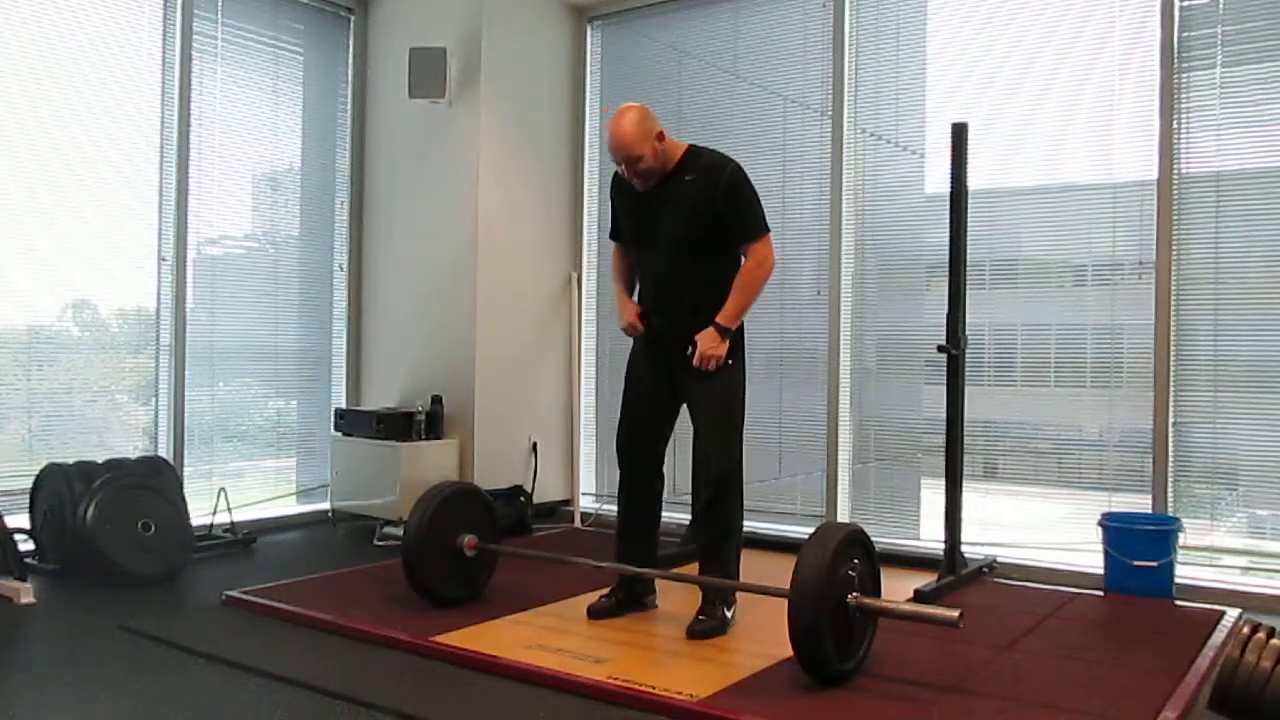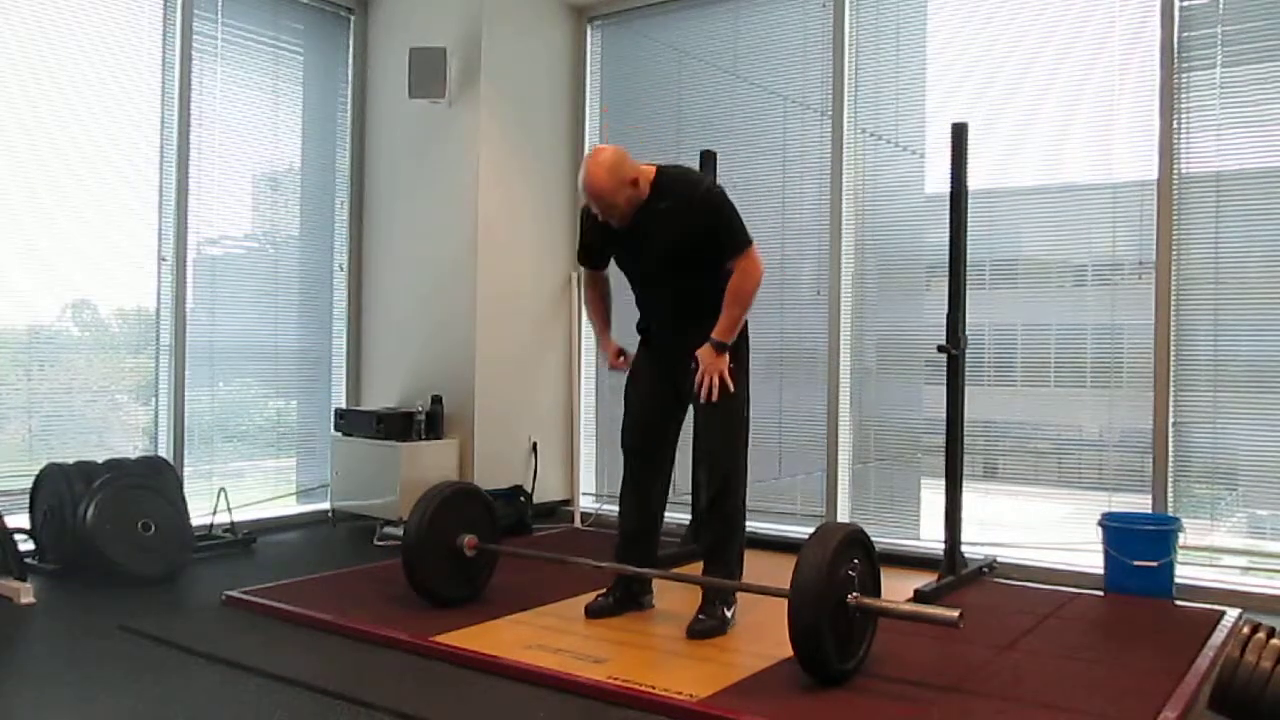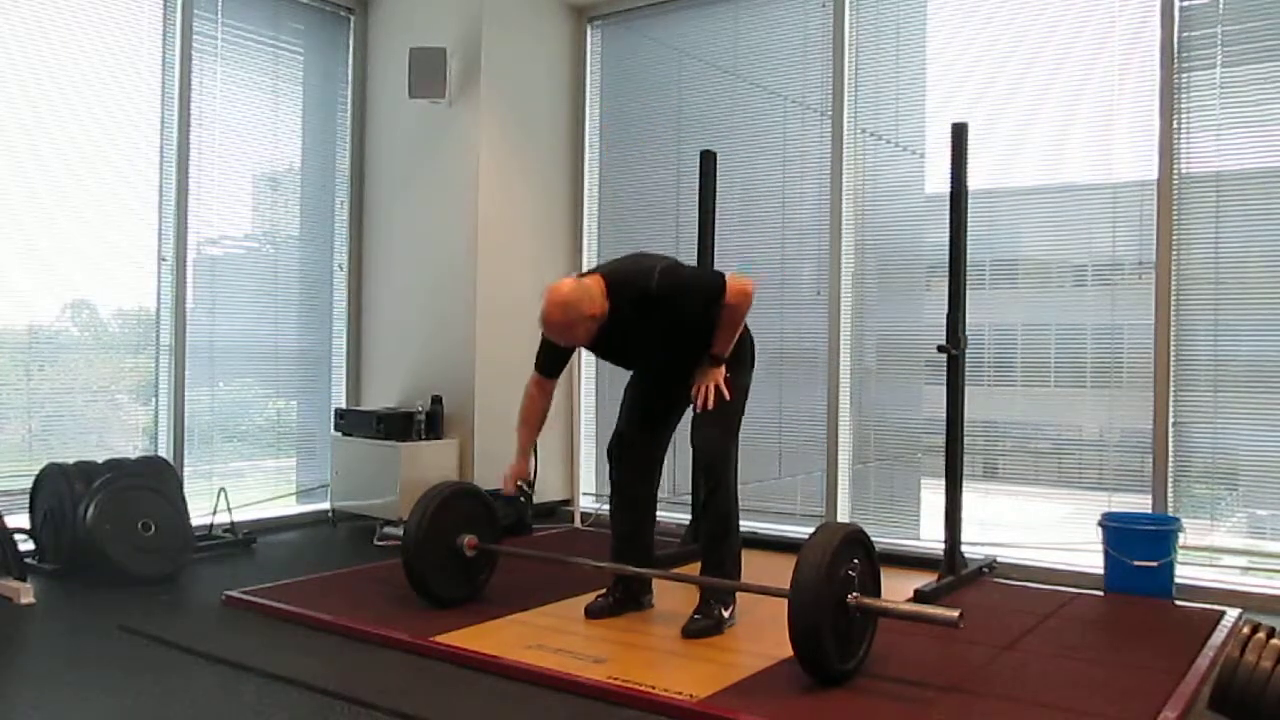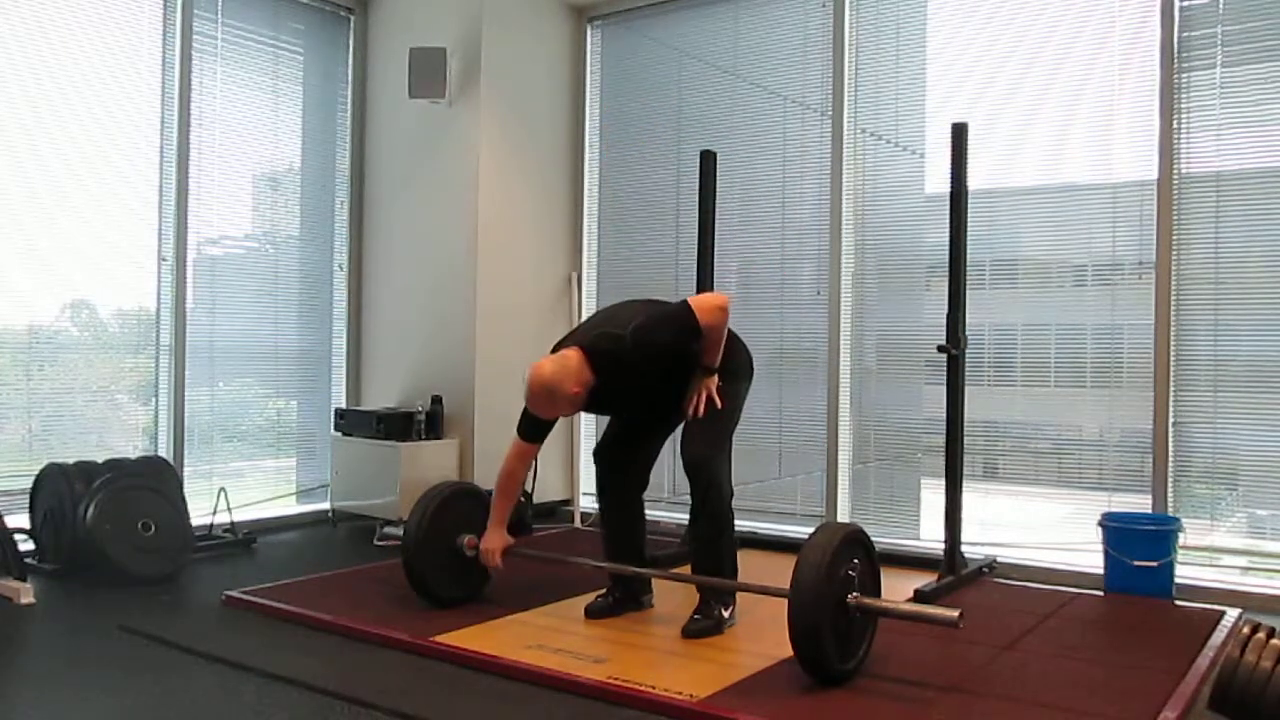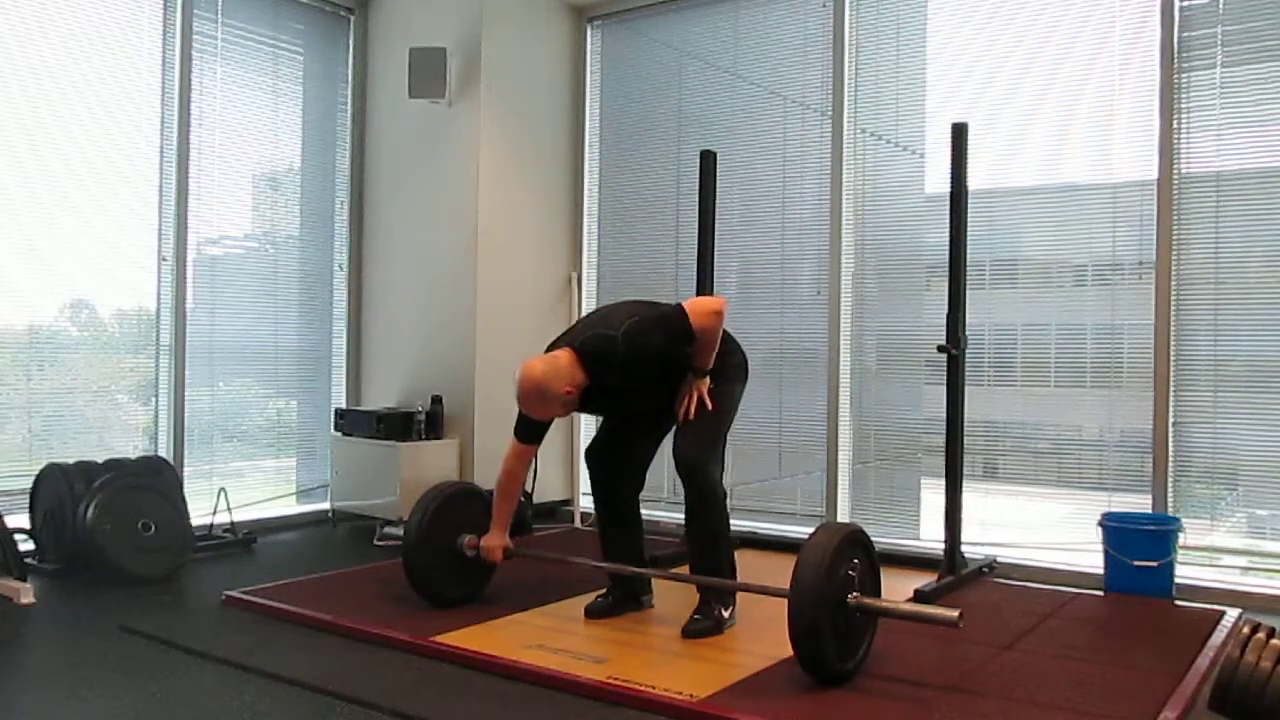
dt=0.4s
person 1, frame 1
left shoulder: (719, 175)
right shoulder: (624, 184)
left elbow: (760, 256)
left wrist: (721, 328)
right wrist: (624, 299)
left hip: (711, 344)
right hip: (653, 343)
left knee: (717, 467)
right knee: (635, 457)
left ankle: (719, 595)
right ankle: (634, 582)
person 1, frame 2
left shoulder: (695, 196)
right shoulder: (596, 213)
left elbow: (748, 267)
right elbow: (593, 275)
left wrist: (718, 345)
right wrist: (603, 337)
left hip: (714, 346)
right hip: (656, 347)
left knee: (719, 464)
right knee: (641, 454)
left ankle: (721, 596)
right ankle: (632, 583)
person 1, frame 3
left shoulder: (653, 287)
right shoulder: (566, 316)
left elbow: (741, 291)
right elbow: (540, 385)
left wrist: (714, 362)
right wrist: (521, 458)
left hip: (719, 356)
right hip: (658, 364)
left knee: (712, 455)
right knee: (627, 453)
left ankle: (719, 596)
right ankle: (632, 584)
person 1, frame 4
left shoulder: (632, 346)
right shoulder: (553, 380)
left elbow: (717, 305)
right elbow: (519, 457)
left wrist: (707, 373)
right wrist: (495, 529)
left hip: (719, 369)
right hip: (658, 381)
left knee: (702, 460)
right knee: (613, 460)
left ankle: (718, 598)
right ankle: (630, 585)
person 1, frame 5
left shoulder: (625, 345)
right shoulder: (545, 381)
left elbow: (713, 308)
right elbow: (518, 457)
left wrist: (699, 376)
right wrist: (498, 530)
left hip: (713, 369)
left knee: (694, 461)
right knee: (606, 460)
left ankle: (718, 598)
right ankle: (629, 585)
